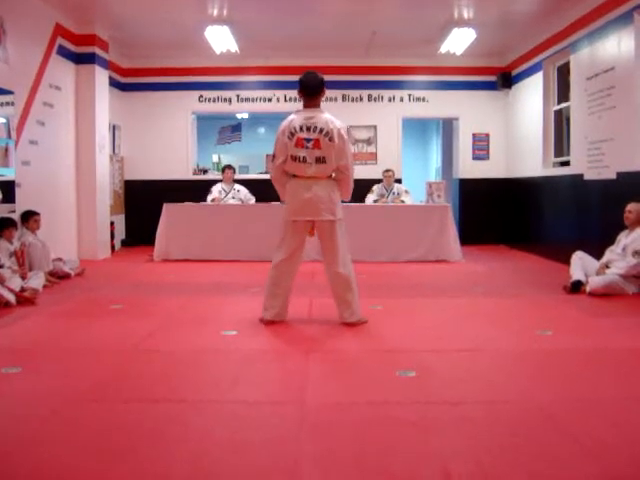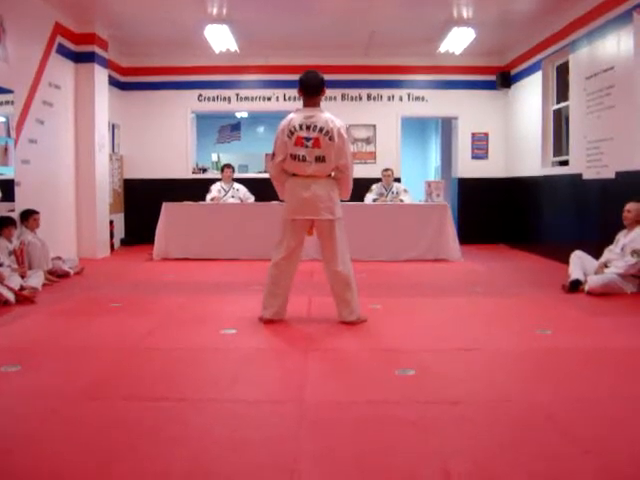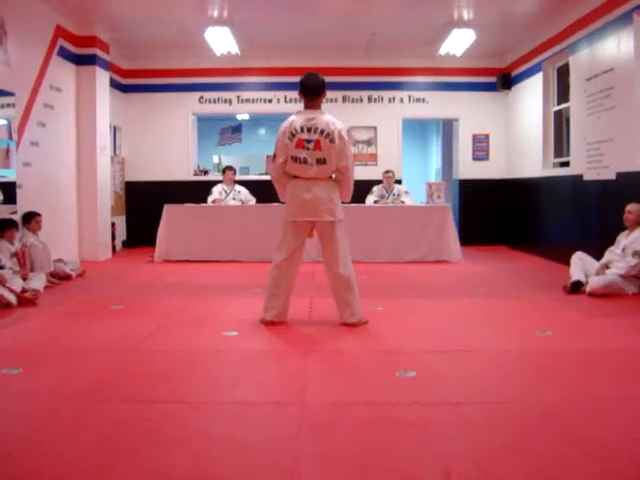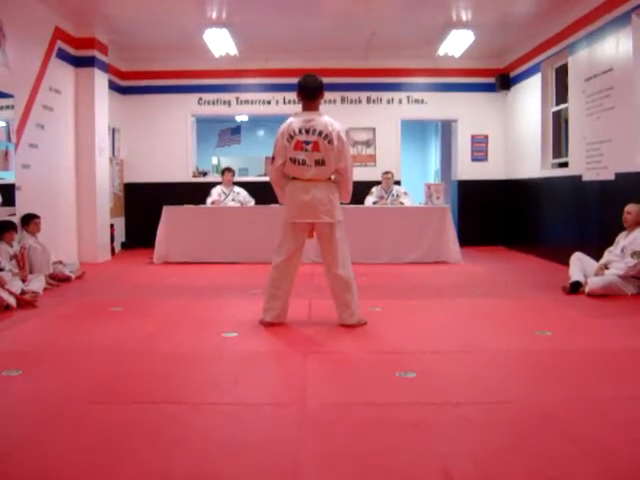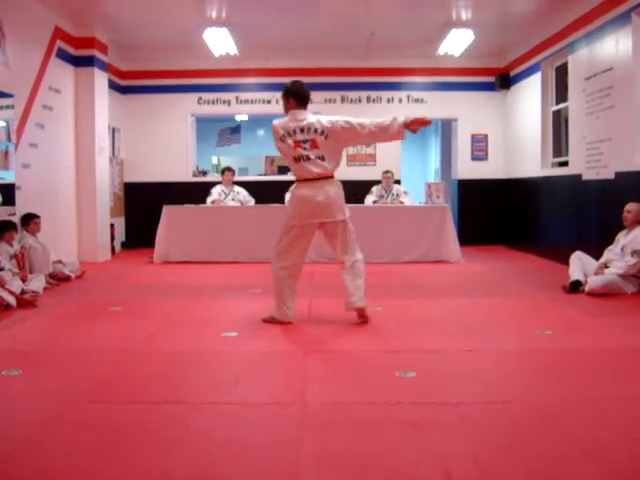
dt=0.5s
person 1, frame 1
left shoulder: (287, 125)
right shoulder: (335, 125)
left elbow: (277, 168)
right elbow: (345, 168)
left wrist: (287, 195)
right wrist: (342, 195)
left hip: (297, 195)
right hip: (325, 195)
left knee: (285, 257)
right knee: (338, 258)
left ankle: (272, 312)
right ankle: (350, 314)
person 1, frame 2
left shoulder: (287, 124)
right shoulder: (335, 124)
left elbow: (276, 166)
right elbow: (344, 167)
left wrist: (286, 193)
right wrist: (342, 195)
left hip: (296, 194)
right hip: (325, 194)
left knee: (284, 256)
right knee: (337, 257)
left ankle: (271, 311)
right ankle: (349, 312)
person 1, frame 3
left shoulder: (288, 126)
right shoulder: (335, 126)
left elbow: (277, 168)
right elbow: (346, 168)
left wrist: (287, 195)
right wrist: (342, 197)
left hip: (297, 196)
right hip: (326, 196)
left knee: (285, 258)
right knee: (338, 259)
left ankle: (272, 313)
right ankle: (351, 314)
person 1, frame 4
left shoulder: (287, 127)
right shoulder: (334, 128)
left elbow: (276, 170)
right elbow: (344, 169)
left wrist: (286, 197)
right wrist: (342, 198)
left hip: (296, 197)
right hip: (325, 197)
left knee: (284, 259)
right knee: (337, 261)
left ankle: (272, 314)
right ankle: (350, 315)
person 1, frame 5
left shoulder: (278, 127)
right shoulder: (330, 123)
right elbow: (369, 128)
right wrist: (404, 124)
left hip: (303, 197)
right hip: (331, 193)
left knee: (285, 258)
right knee: (349, 254)
left ankle: (283, 313)
right ankle: (357, 304)
